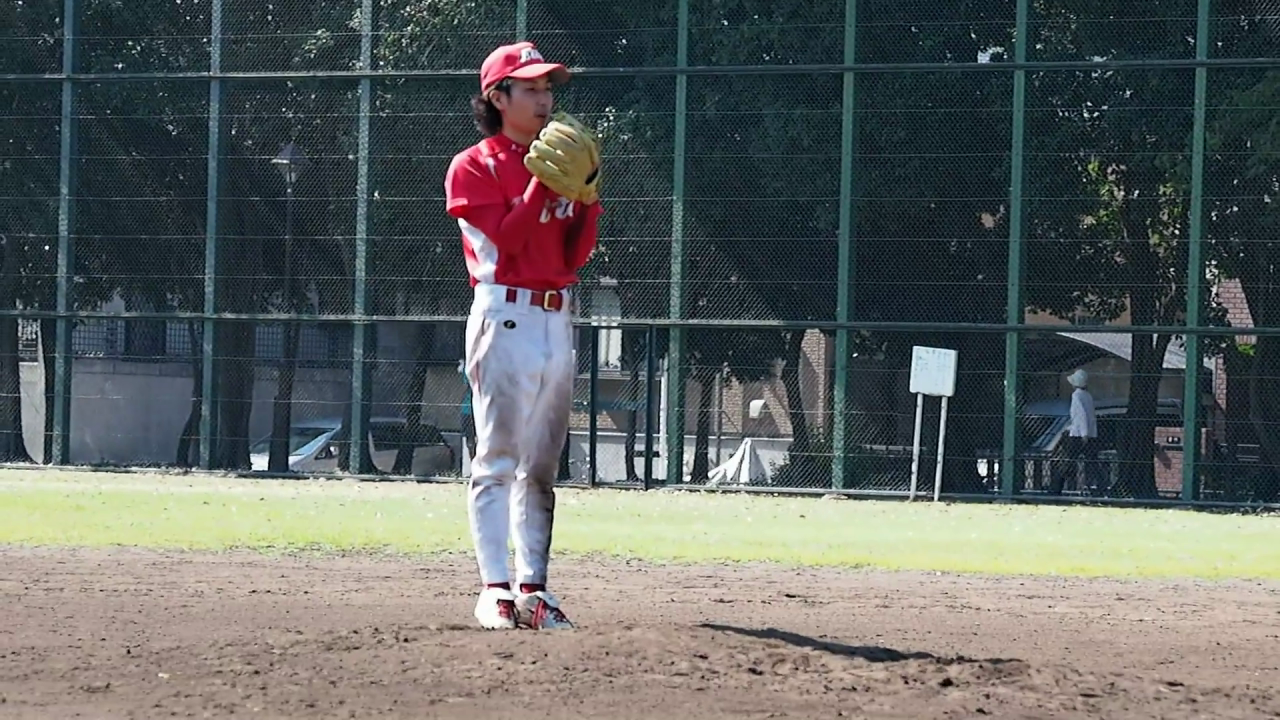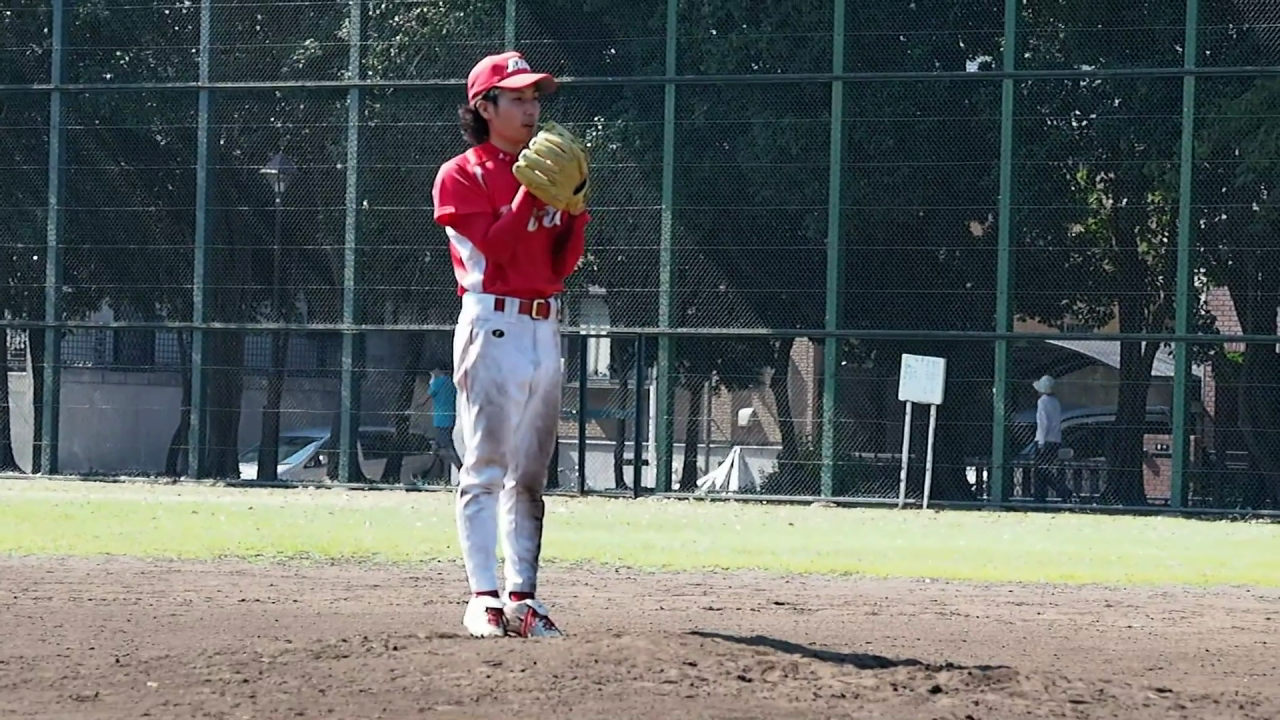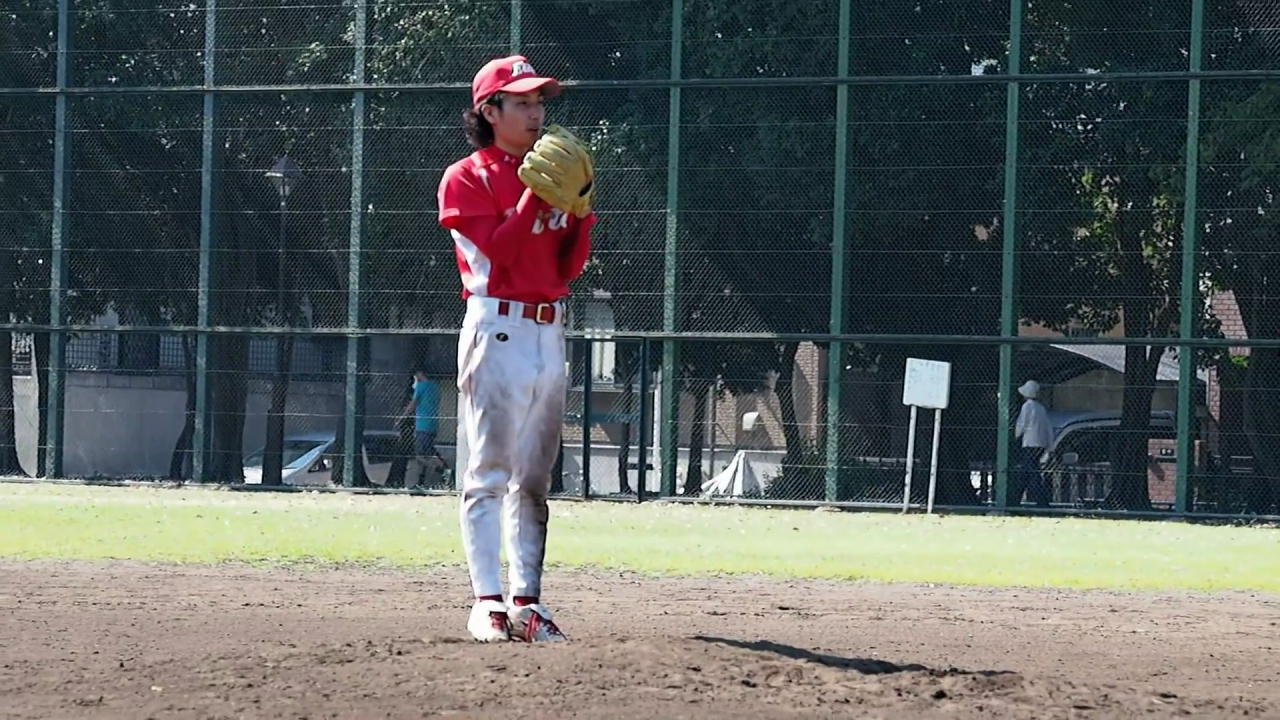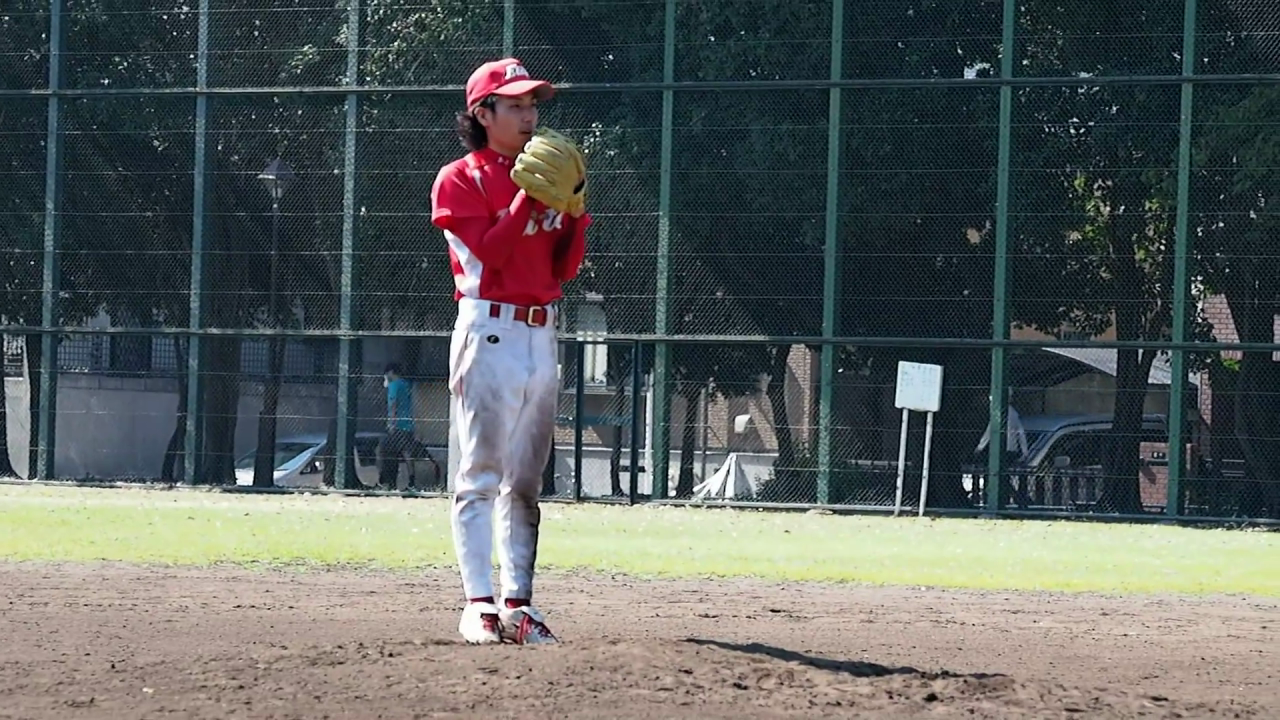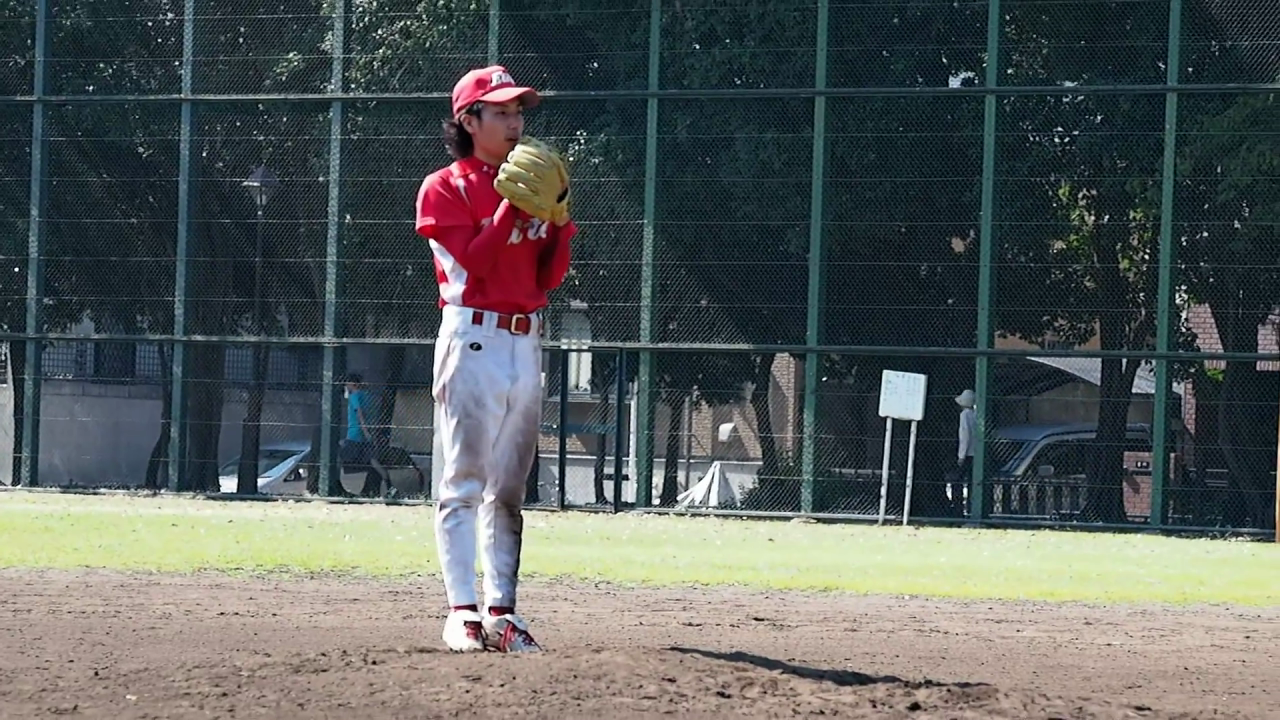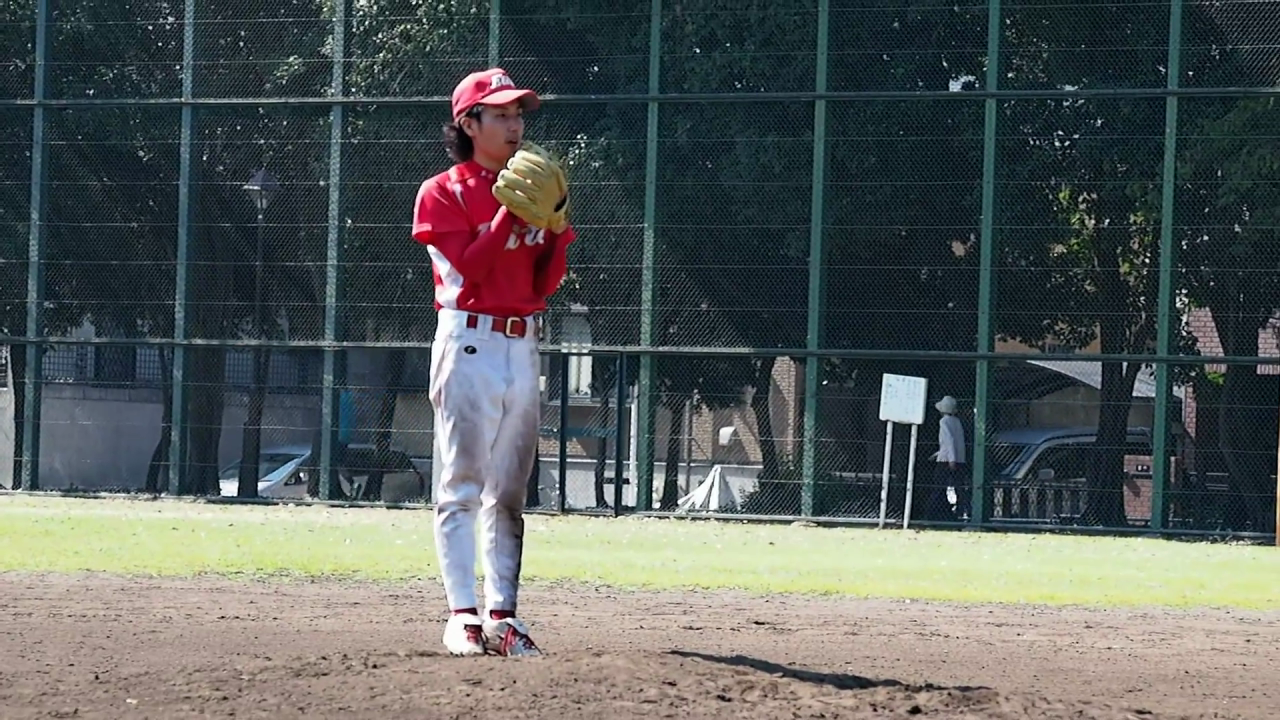
dt=0.2s
person 1, frame 1
right shoulder: (474, 166)
left elbow: (574, 256)
right elbow: (506, 241)
left wrist: (587, 195)
right wrist: (544, 181)
left hip: (557, 321)
right hip: (506, 318)
left knee: (541, 465)
right knee: (498, 458)
left ankle: (533, 586)
right ankle: (495, 589)
person 1, frame 2
right shoulder: (461, 175)
left elbow: (562, 265)
right elbow: (493, 249)
left wrist: (576, 204)
right wrist: (532, 190)
left hip: (545, 329)
right hip: (494, 326)
left knee: (530, 473)
right knee: (486, 468)
left ankle: (523, 594)
right ankle: (484, 597)
person 1, frame 3
right shoulder: (466, 177)
left elbow: (568, 268)
right elbow: (498, 252)
left wrist: (581, 207)
right wrist: (537, 193)
left hip: (550, 332)
right hip: (498, 330)
left knee: (534, 477)
right knee: (490, 472)
left ankle: (527, 599)
right ankle: (488, 602)
person 1, frame 4
right shoulder: (460, 178)
left elbow: (564, 268)
right elbow: (490, 253)
left wrist: (576, 208)
right wrist: (529, 194)
left hip: (541, 335)
right hip: (490, 332)
left knee: (525, 480)
right knee: (480, 474)
left ankle: (517, 601)
right ankle: (479, 603)
person 1, frame 5
right shoulder: (445, 187)
left elbow: (549, 278)
right elbow: (474, 261)
left wrist: (559, 217)
right wrist: (512, 204)
left hip: (526, 344)
right hip: (473, 341)
left knee: (508, 489)
right knee: (464, 482)
left ankle: (501, 610)
right ankle: (462, 611)
person 1, frame 6
right shoulder: (442, 192)
left elbow: (545, 285)
right elbow: (470, 268)
left wrist: (556, 225)
right wrist: (510, 210)
left hip: (523, 347)
right hip: (469, 344)
left knee: (508, 493)
right knee: (462, 486)
left ankle: (501, 614)
right ankle: (463, 615)
